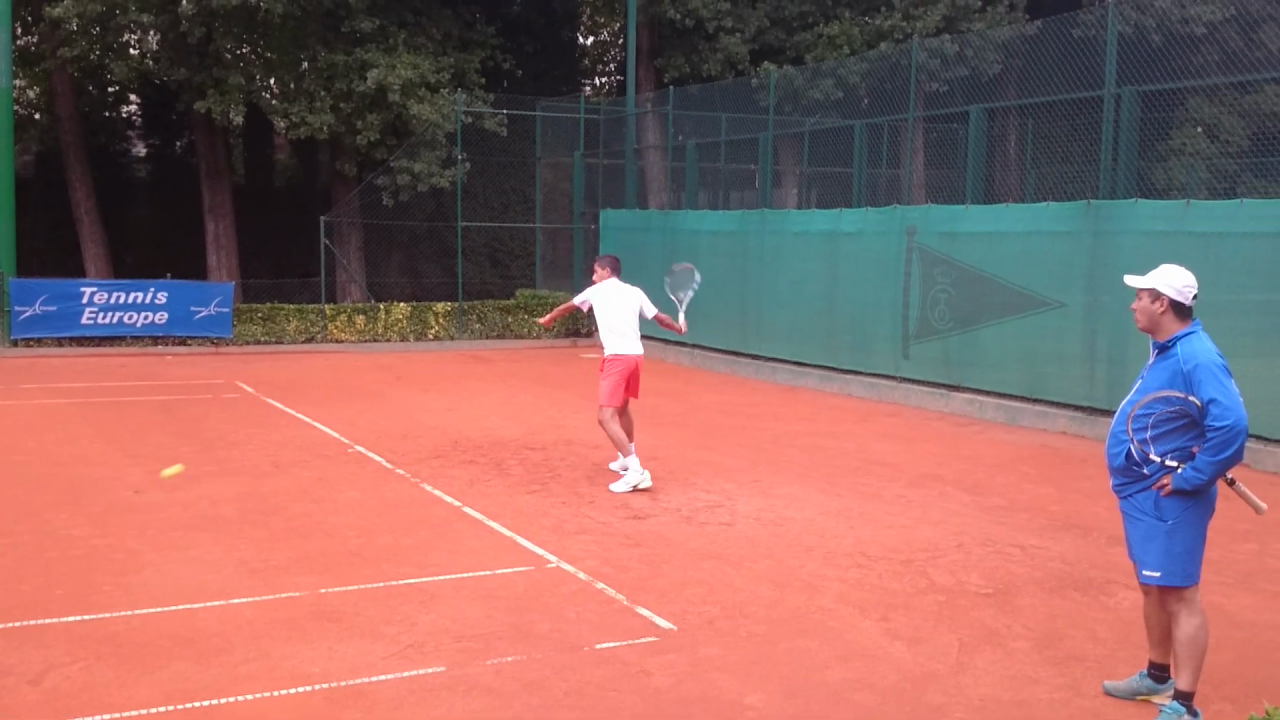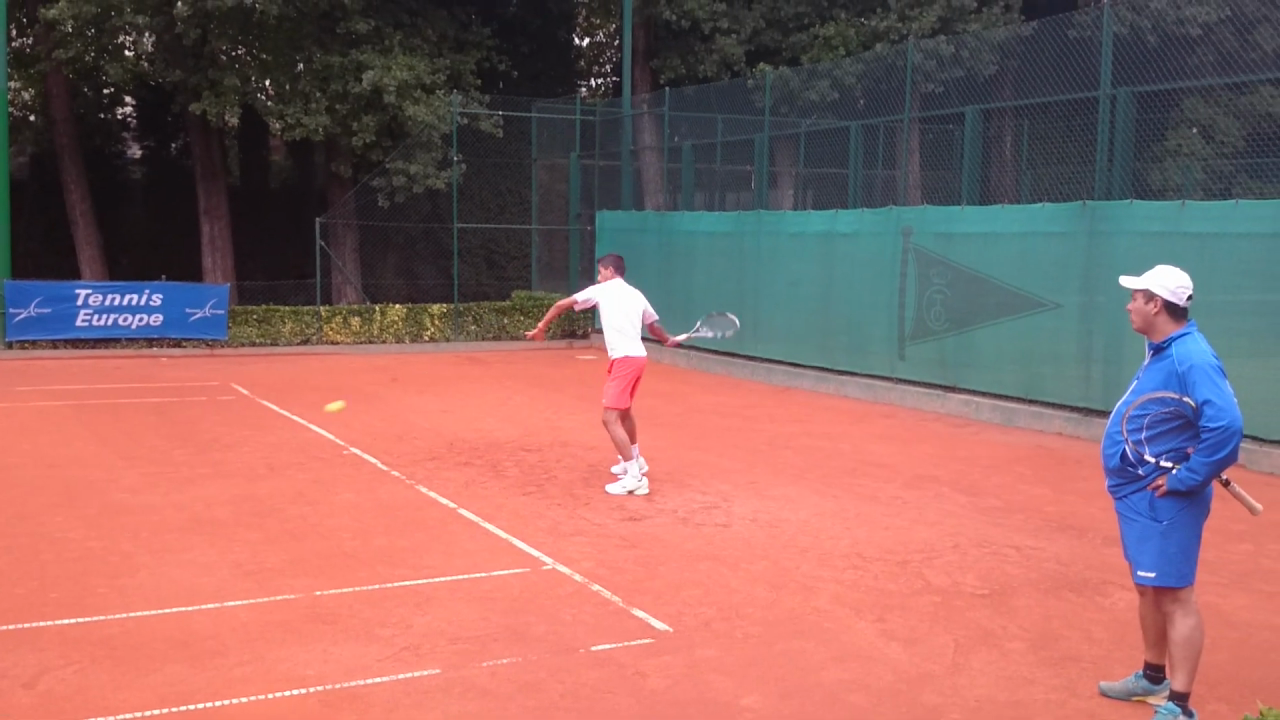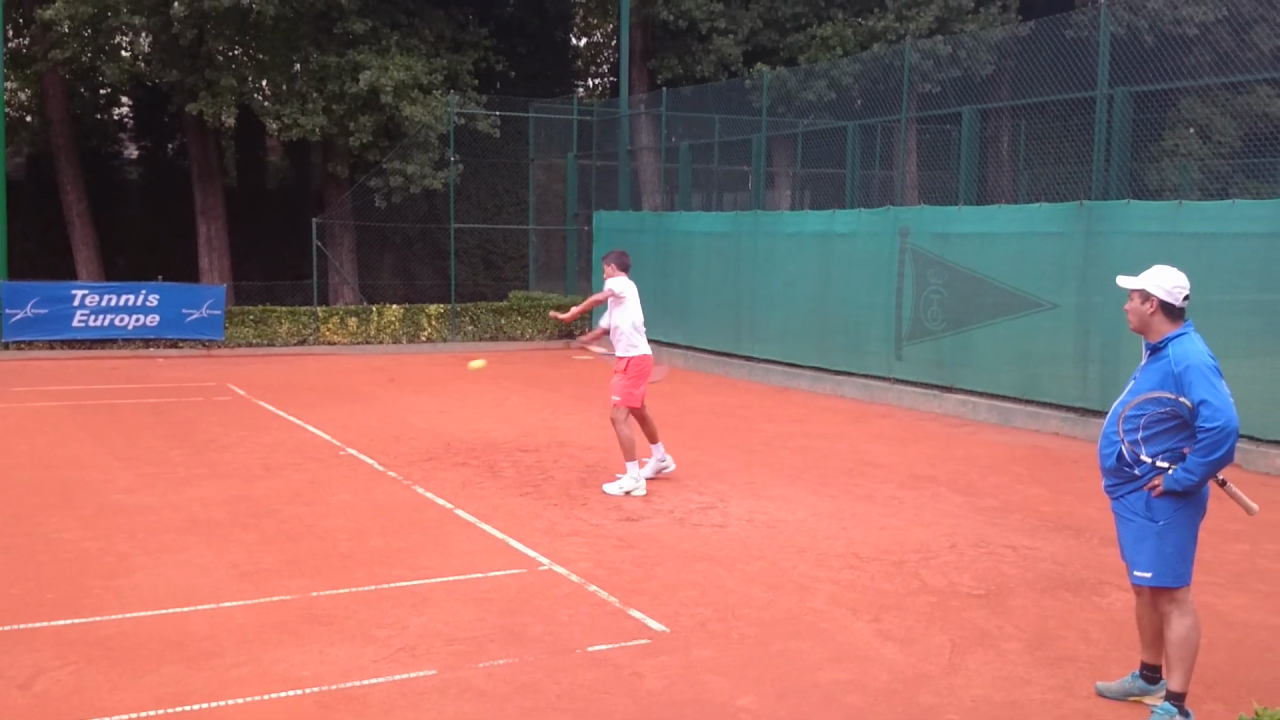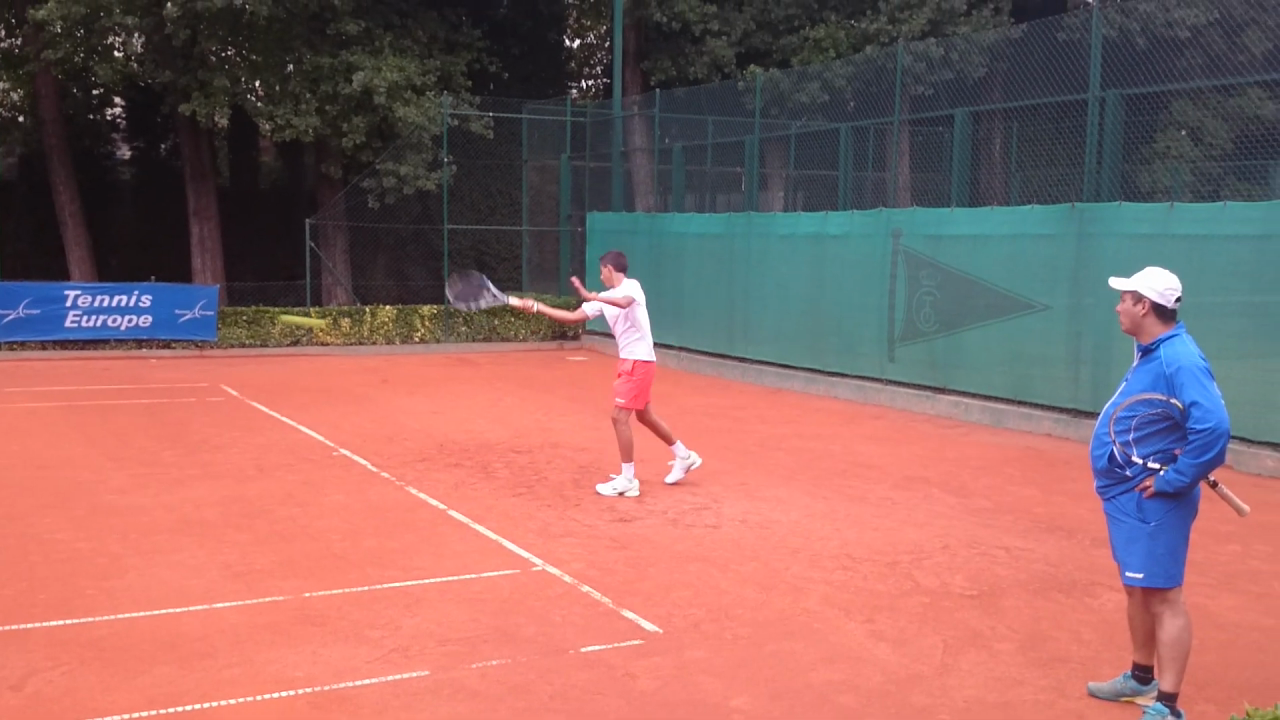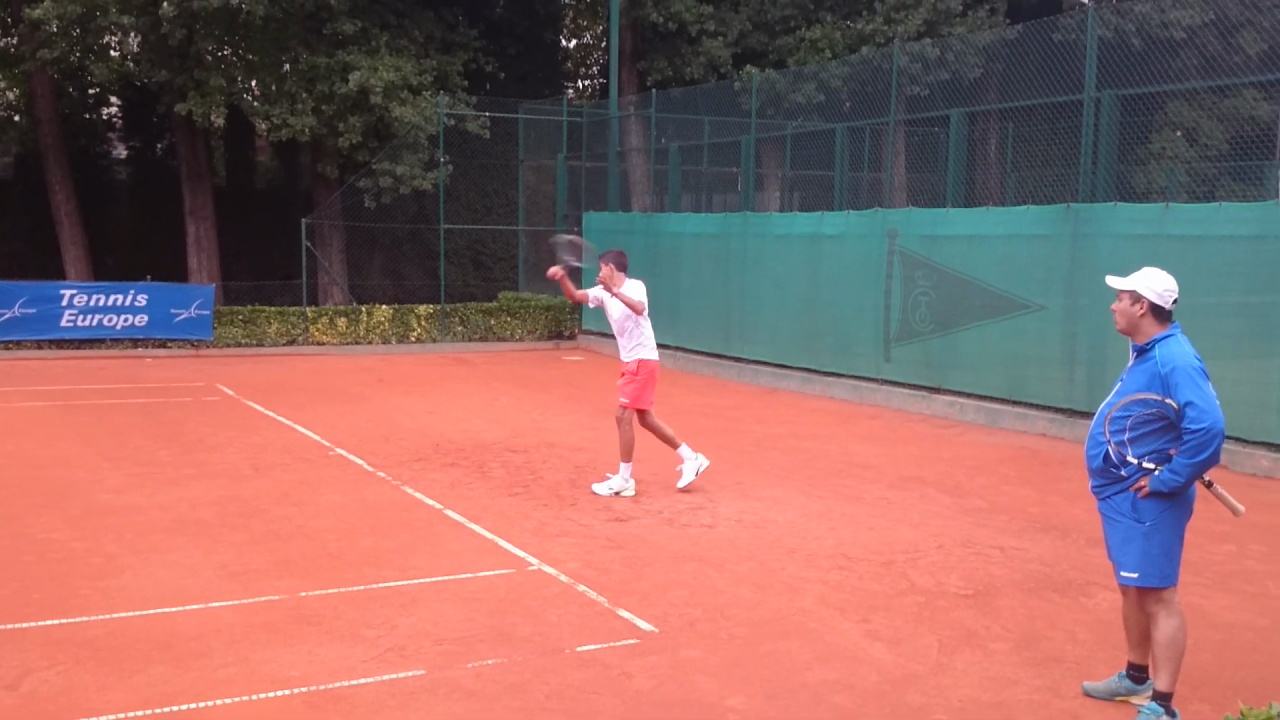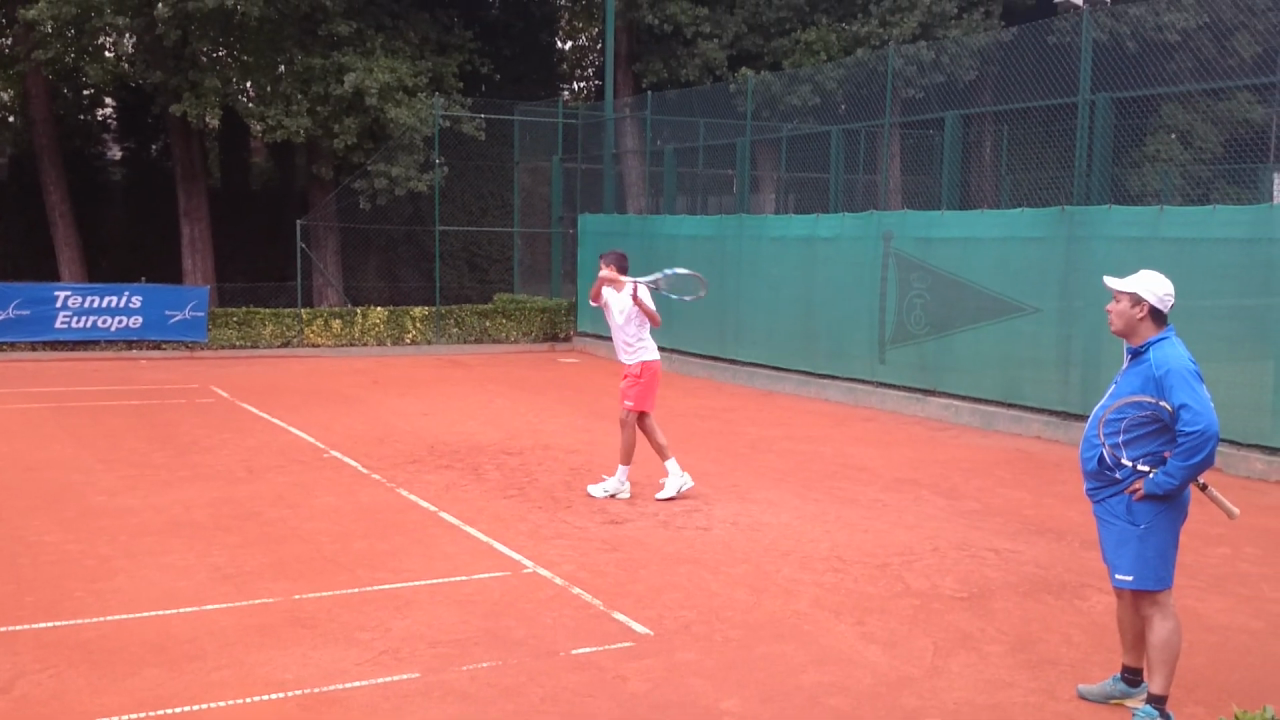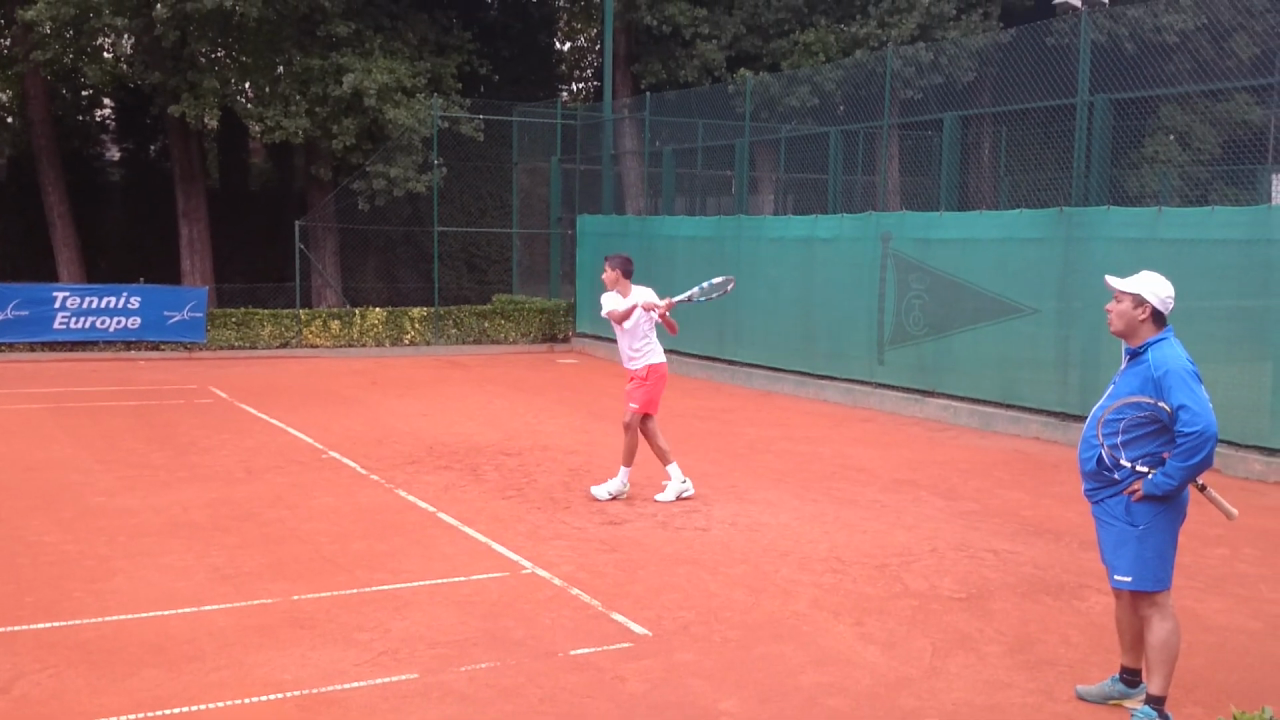
dt=0.1s
person 1, frame 1
left shoulder: (1196, 357)
right shoulder: (1165, 351)
left elbow: (1231, 425)
left wrist: (1190, 477)
left hip: (1167, 500)
right hip: (1142, 493)
left knee: (1179, 596)
right knee: (1153, 590)
right ankle: (1158, 677)
person 1, frame 2
left shoulder: (1191, 358)
right shoulder: (1160, 353)
left elbow: (1225, 426)
left wrist: (1185, 479)
left hip: (1162, 502)
right hip: (1137, 494)
left knee: (1174, 596)
right knee: (1148, 590)
right ankle: (1153, 677)
person 1, frame 3
left shoulder: (1187, 358)
right shoulder: (1158, 353)
left elbow: (1221, 426)
left wrist: (1181, 479)
left hip: (1158, 501)
right hip: (1134, 495)
left knee: (1171, 597)
right knee: (1145, 591)
right ankle: (1150, 678)
person 1, frame 4
left shoulder: (1179, 359)
right shoulder: (1150, 354)
left elbow: (1212, 428)
left wrist: (1172, 480)
left hip: (1151, 502)
right hip: (1127, 496)
left knee: (1163, 598)
right knee: (1137, 591)
right ankle: (1141, 678)
person 1, frame 5
left shoulder: (1174, 360)
right shoulder: (1146, 354)
left elbow: (1207, 428)
left wrist: (1167, 480)
left hip: (1146, 501)
right hip: (1122, 495)
left knee: (1158, 597)
right knee: (1132, 591)
right ankle: (1137, 678)
person 1, frame 6
left shoulder: (1168, 362)
right shoulder: (1139, 357)
left elbow: (1202, 430)
left wrist: (1162, 483)
left hip: (1141, 505)
right hip: (1115, 497)
left knee: (1152, 600)
right knee: (1127, 594)
right ankle: (1131, 681)
person 1, frame 7
left shoulder: (1167, 364)
right shoulder: (1138, 358)
left elbow: (1201, 431)
left wrist: (1160, 483)
left hip: (1139, 506)
right hip: (1114, 498)
left knee: (1151, 601)
right knee: (1126, 594)
right ankle: (1130, 682)
person 2, frame 1
left shoulder: (596, 290)
right shoulder: (635, 292)
left elbow: (566, 307)
right elbow: (660, 319)
left wrist: (548, 319)
right wrist: (678, 327)
left hip: (617, 358)
right hip: (635, 355)
left knee: (606, 417)
right knee: (621, 409)
left ankle: (635, 472)
right ankle: (630, 459)
person 2, frame 2
left shoulder: (609, 288)
right shoulder: (637, 295)
left elbow: (564, 304)
right elbow: (654, 326)
left wrist: (541, 327)
right wrist: (667, 340)
left hip: (624, 360)
right hip: (637, 358)
left knee: (610, 419)
right knee: (622, 411)
left ankle: (635, 478)
right ankle: (635, 460)
person 2, frame 3
left shoulder: (620, 283)
right shoulder: (615, 298)
left elbow: (602, 296)
right elbow: (606, 328)
left wrist: (572, 314)
right wrist: (588, 338)
left hip: (634, 358)
right hip: (634, 357)
left knee: (619, 416)
right knee: (638, 410)
left ankle: (632, 478)
right ankle: (660, 459)
person 2, frame 4
left shoulder: (632, 286)
right shoulder: (602, 299)
left elbow: (625, 301)
right elbow: (574, 317)
left wrist: (592, 296)
right wrist: (539, 308)
left hip: (638, 361)
right hip: (631, 362)
left knee: (619, 418)
right knee: (644, 415)
left ankle: (628, 480)
right ankle: (684, 455)
person 2, frame 5
left shoulder: (635, 286)
right shoulder: (602, 291)
left elbow: (640, 309)
right elbow: (576, 296)
left wrist: (614, 292)
right wrist: (562, 278)
left hip: (642, 362)
right hip: (631, 362)
left knee: (623, 417)
right knee: (646, 419)
left ankle: (624, 479)
right ankle: (691, 459)
person 2, frame 6
left shoulder: (639, 289)
right shoulder: (605, 293)
left elbow: (654, 321)
right elbow: (593, 297)
left wrist: (635, 296)
right wrist: (602, 280)
left hip: (645, 363)
right hip: (631, 365)
left knee: (626, 419)
right knee: (645, 422)
left ankle: (619, 482)
right ankle: (677, 476)
person 2, frame 7
left shoulder: (647, 294)
right shoulder: (610, 299)
left elbow: (673, 330)
right elbow: (617, 318)
left wrist: (665, 314)
right wrist: (638, 305)
left hip: (651, 366)
right hip: (636, 369)
left knee: (630, 422)
right knee: (646, 426)
left ankle: (621, 482)
right ankle: (678, 481)
